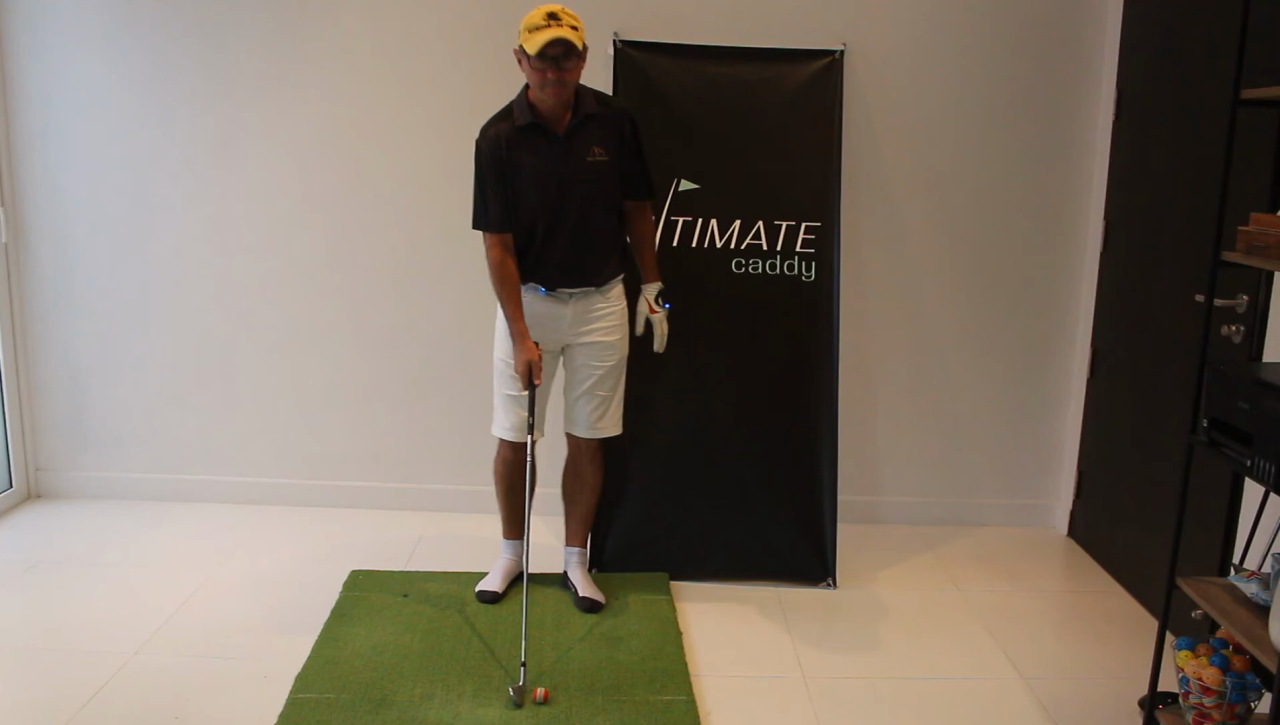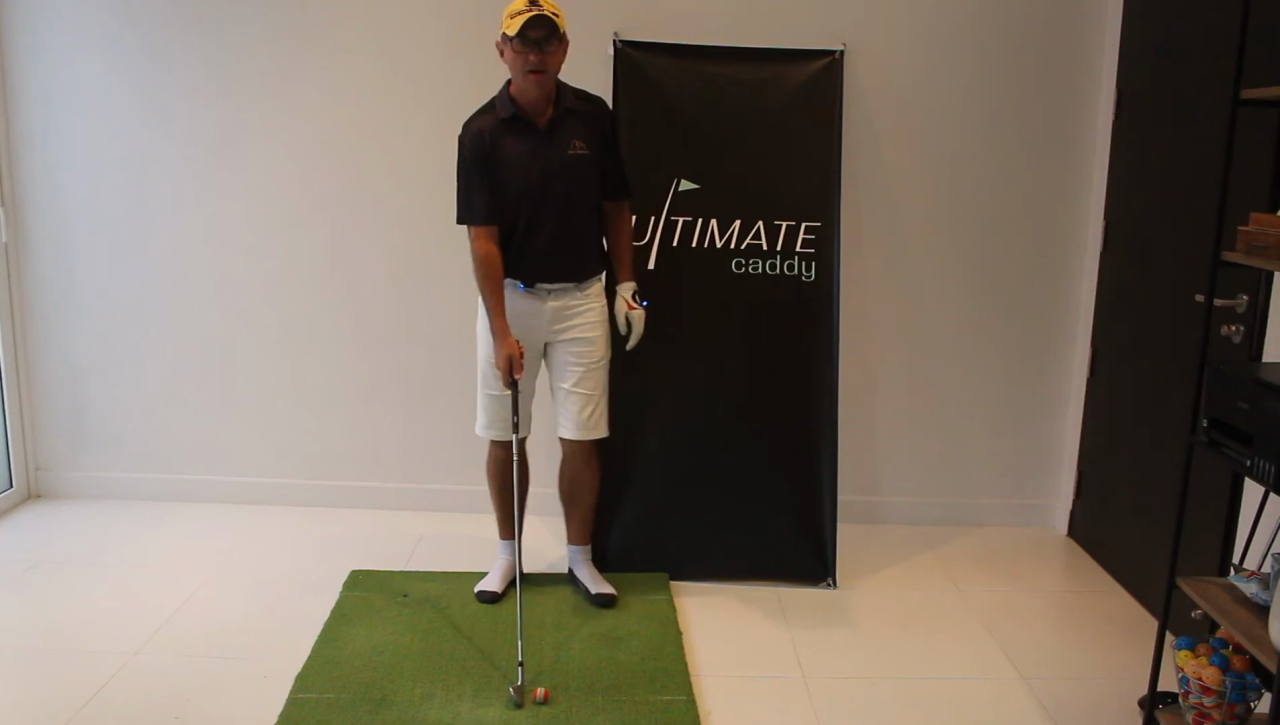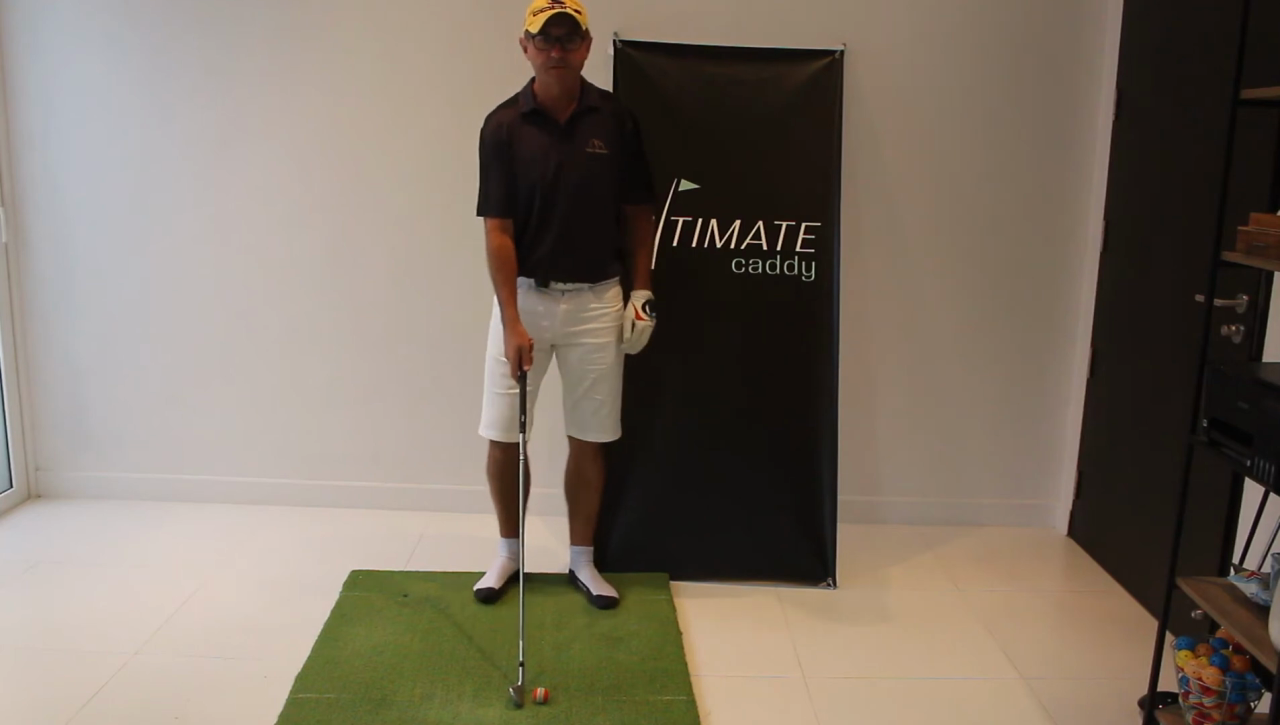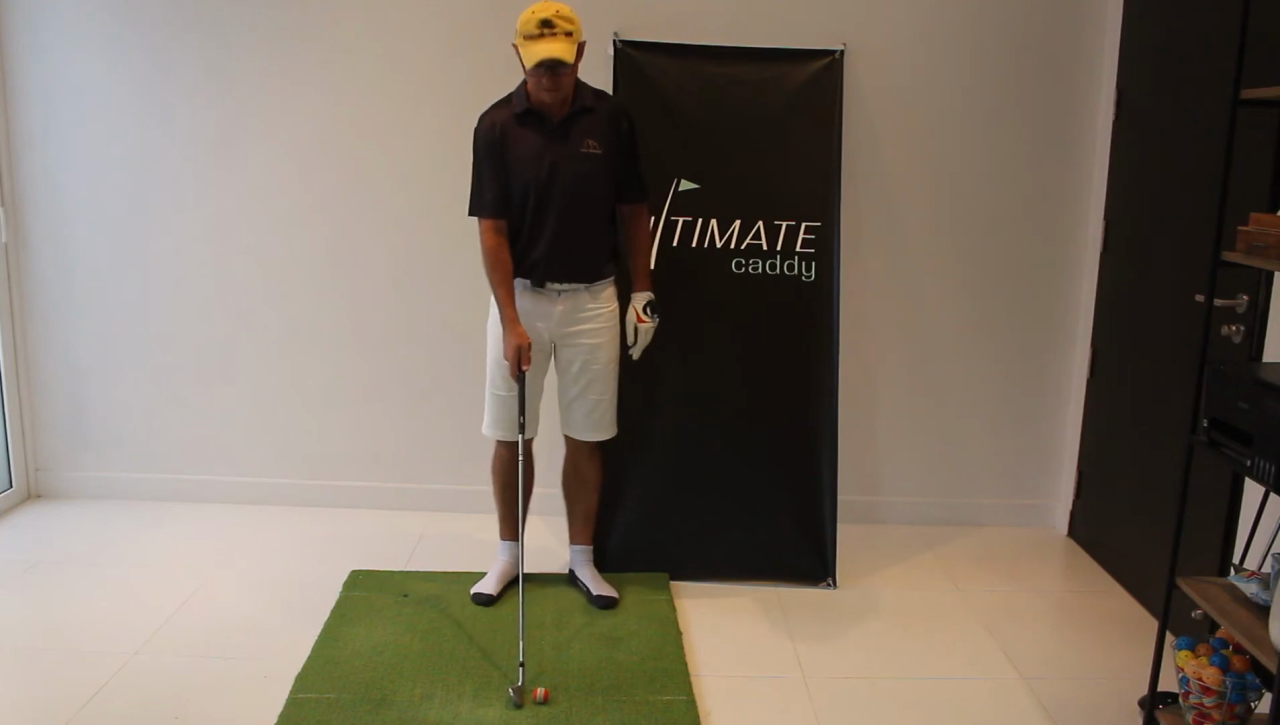
dt=0.5s
person 1, frame 1
left shoulder: (614, 120)
right shoulder: (499, 137)
left elbow: (638, 208)
right elbow: (498, 245)
left wrist: (652, 286)
right wrist: (521, 338)
left hip: (601, 301)
right hip: (528, 301)
left knee: (587, 438)
right knee: (514, 438)
left ankle: (575, 560)
right ankle: (511, 553)
person 1, frame 2
left shoulder: (594, 116)
right shoulder: (482, 131)
left elbow: (615, 207)
right elbow: (483, 239)
left wrist: (626, 286)
right wrist: (501, 332)
left hip: (582, 299)
right hip: (511, 299)
left knee: (581, 439)
right knee: (503, 437)
left ankle: (581, 558)
right ankle: (508, 553)
person 1, frame 3
left shoulder: (617, 119)
right shoulder: (503, 125)
left elbow: (638, 213)
right elbow: (498, 230)
left wrist: (641, 291)
right wrist: (512, 322)
left hip: (598, 300)
right hip: (525, 297)
left knee: (590, 438)
right knee: (504, 438)
left ankle: (582, 559)
right ankle: (509, 550)
person 1, frame 4
left shoulder: (611, 118)
right shoulder: (496, 125)
left elbow: (632, 211)
right elbow: (492, 231)
left wrist: (643, 292)
right wrist: (510, 322)
left hip: (593, 300)
right hip: (521, 298)
left knee: (586, 437)
right knee: (511, 437)
left ankle: (582, 559)
right ankle: (509, 553)
